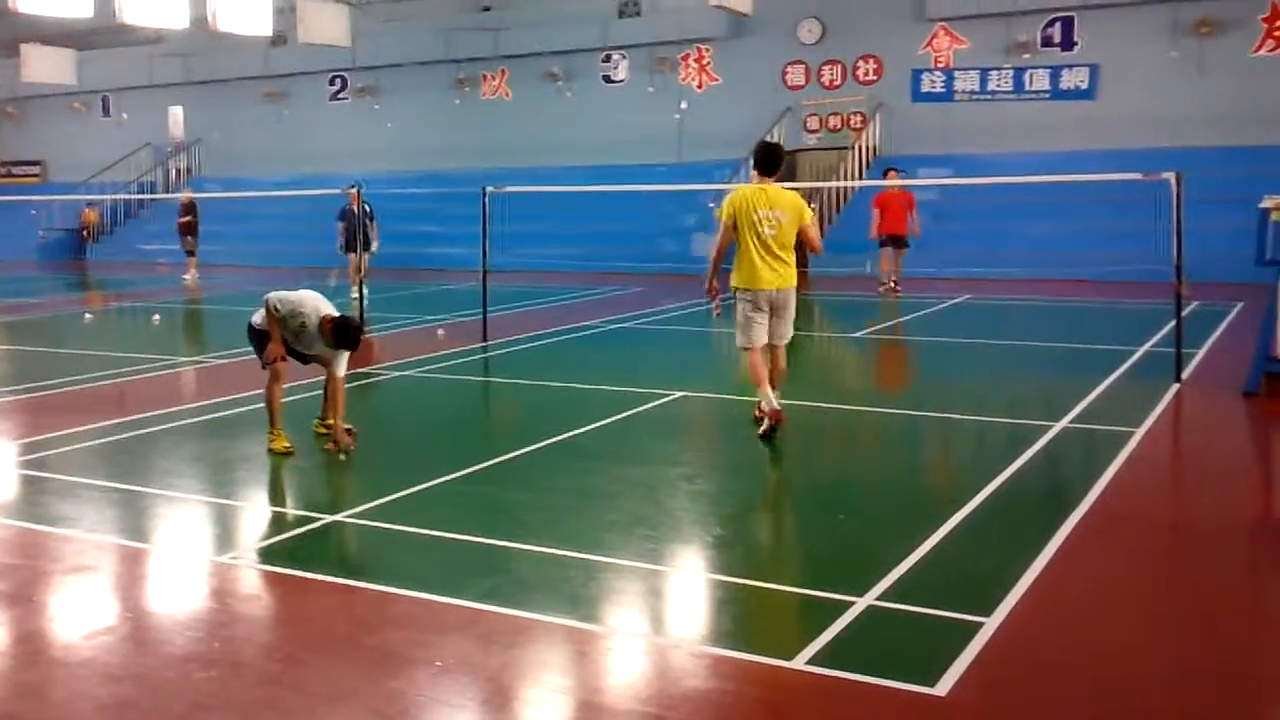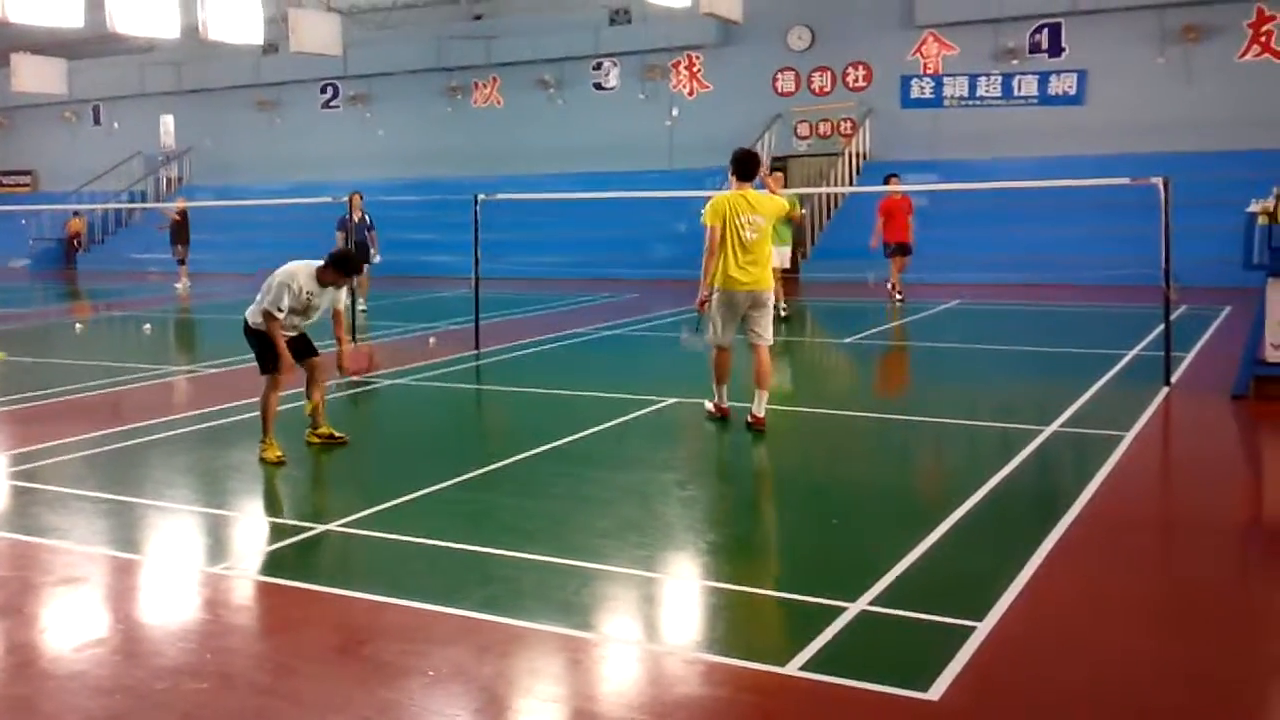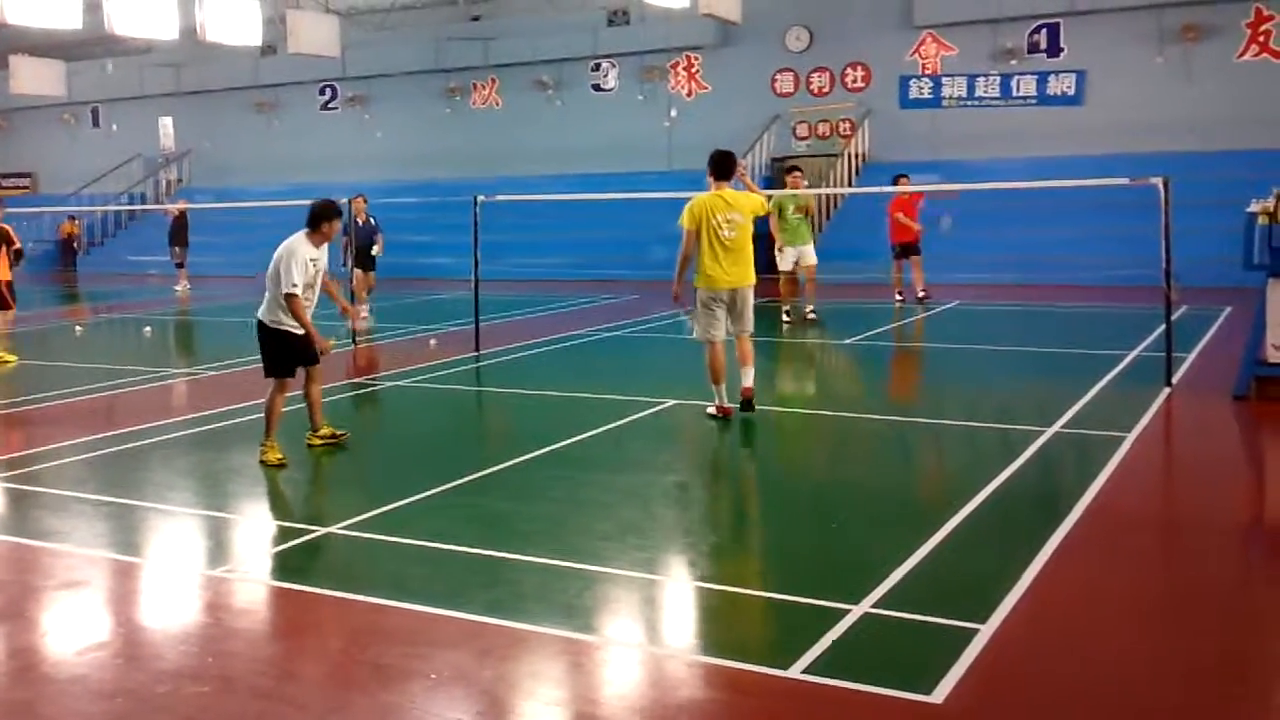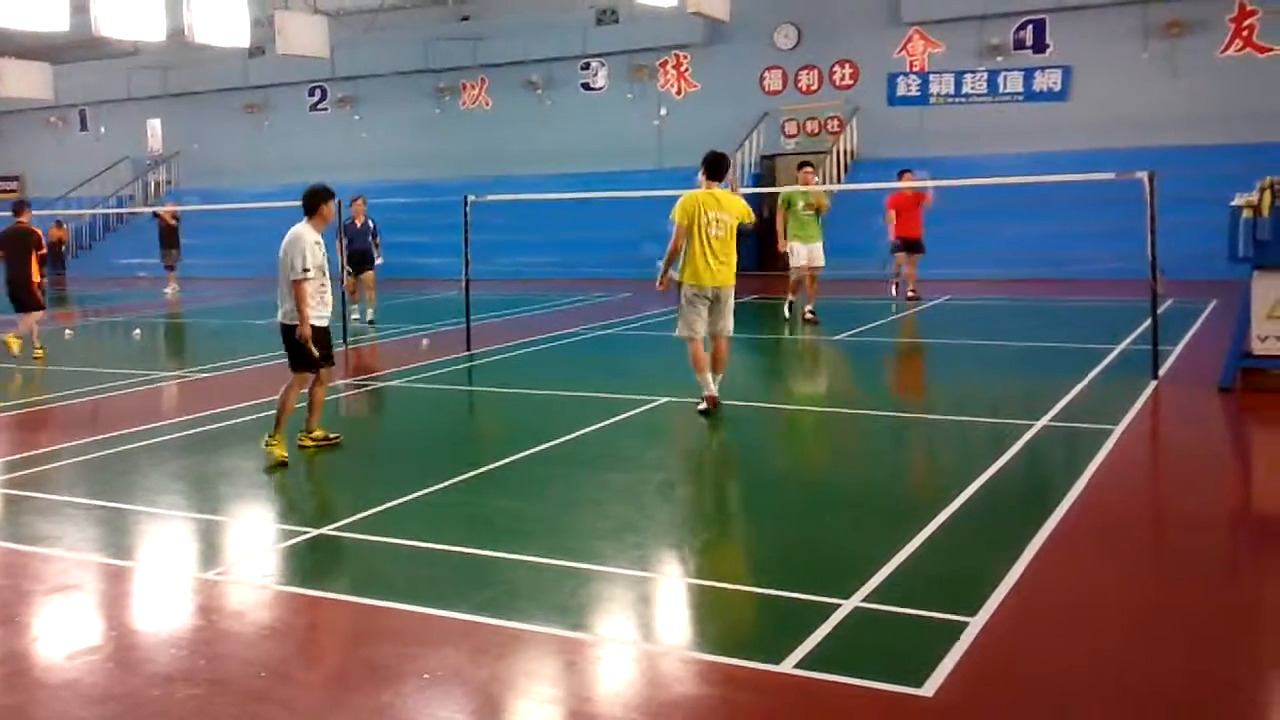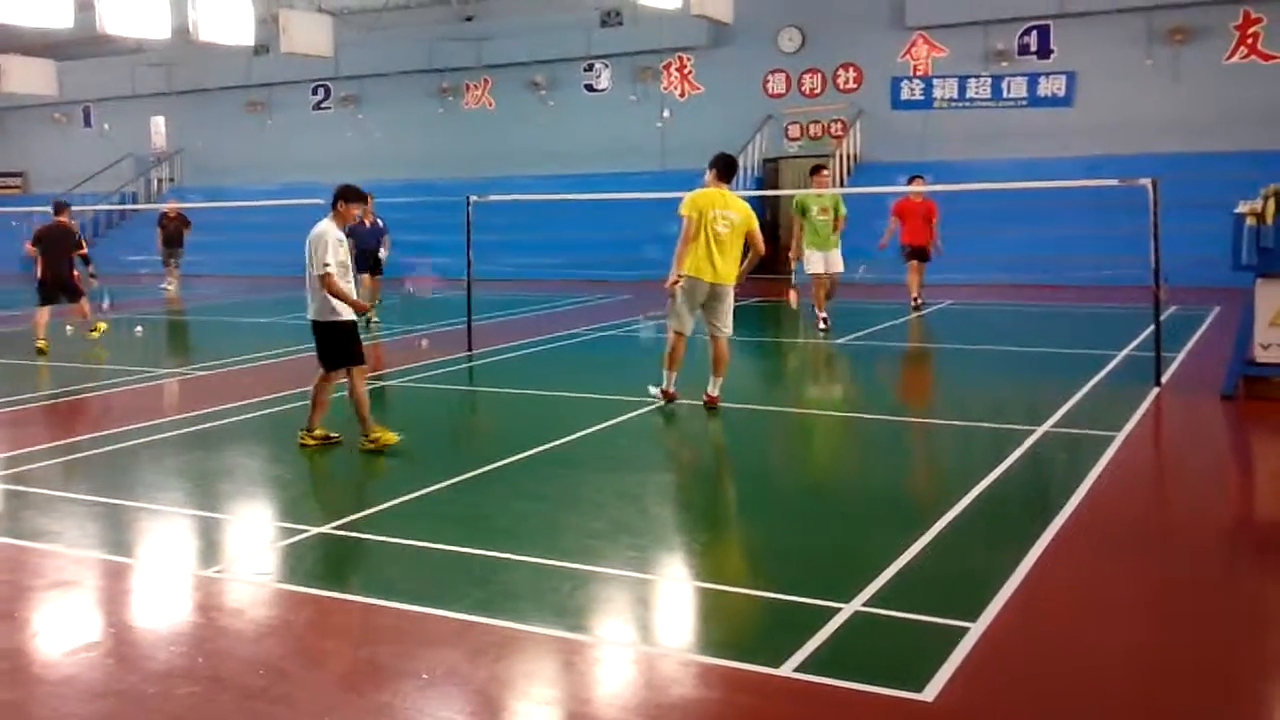
dt=0.4s
person 1, frame 1
left shoulder: (737, 198)
right shoulder: (794, 200)
left elbow: (722, 246)
right elbow: (815, 247)
left wrist: (712, 278)
right wrist: (811, 226)
left hip: (751, 285)
right hip: (784, 285)
left knee: (753, 350)
right knee: (777, 347)
left ankle: (771, 408)
right ankle: (768, 406)
person 1, frame 2
left shoulder: (719, 203)
right shoulder: (770, 202)
left elbow: (712, 249)
right elbow: (787, 207)
left wrist: (703, 287)
right wrist: (768, 182)
left hip: (728, 286)
right hip: (762, 286)
left knee: (722, 346)
right knee: (761, 347)
left ankle: (720, 404)
right ankle: (758, 413)
person 1, frame 3
left shoulder: (696, 205)
right shoulder: (747, 201)
left elbow: (687, 251)
right elbow: (766, 204)
left wrist: (678, 283)
right wrist: (746, 180)
left hip: (711, 284)
right hip: (743, 282)
left knee: (714, 342)
right knee: (743, 335)
left ankle: (721, 404)
right ankle: (747, 386)
person 1, frame 4
left shoulder: (689, 201)
right shoulder: (735, 203)
left elbow: (677, 244)
right elbow: (751, 220)
left wrist: (663, 273)
right wrist: (736, 194)
left hip: (695, 281)
right hip: (725, 281)
left knee: (694, 339)
right knee: (719, 337)
left ankle: (710, 394)
right ankle: (712, 391)
person 1, frame 5
left shoulder: (697, 198)
right shoulder: (743, 207)
left elbow: (687, 237)
right elbow: (759, 249)
left wrist: (675, 271)
right wrist: (742, 272)
left hip: (694, 276)
right hip: (725, 281)
left knee: (678, 331)
right knee: (719, 336)
left ankle: (667, 388)
right ankle: (713, 393)
person 2, frame 1
left shoulder: (341, 338)
right shoulder: (304, 304)
left elbow: (338, 383)
right elbow: (269, 301)
left wrist: (338, 426)
right wrist: (276, 341)
right hip: (265, 328)
left knee: (333, 366)
right knee: (278, 369)
left ankle: (326, 420)
right ankle: (275, 433)
person 2, frame 2
left shoulder: (338, 285)
right shoulder: (292, 278)
left elbow: (338, 315)
right elbow: (270, 317)
left wrist: (344, 348)
right wrist: (283, 352)
left hip: (292, 328)
right hip: (262, 326)
left knee: (316, 368)
right knee: (276, 378)
left ankle: (317, 429)
right ankle: (267, 443)
person 2, frame 3
left shoulder: (320, 245)
right shoulder: (295, 251)
right elbow: (291, 299)
left wrist: (341, 303)
right wrist: (315, 335)
left hip: (298, 324)
right hip: (277, 325)
left knee: (314, 373)
right knee: (282, 383)
left ankle: (318, 430)
right ankle: (268, 444)
person 2, frame 4
left shoulder: (314, 236)
right shoulder: (302, 237)
right elbow: (299, 283)
right wrist: (303, 323)
left hip: (318, 320)
right hip: (301, 323)
left knee: (323, 375)
right knee: (301, 378)
left ankle: (311, 432)
right ankle: (275, 438)
person 2, frame 5
left shoulder: (335, 233)
right shoulder: (325, 233)
right elbow: (326, 280)
left wrist: (351, 304)
right wrist: (353, 303)
left hip: (332, 316)
right hip: (334, 316)
left knee: (329, 373)
right knee: (357, 372)
left ankle: (311, 430)
right ankle: (370, 433)
